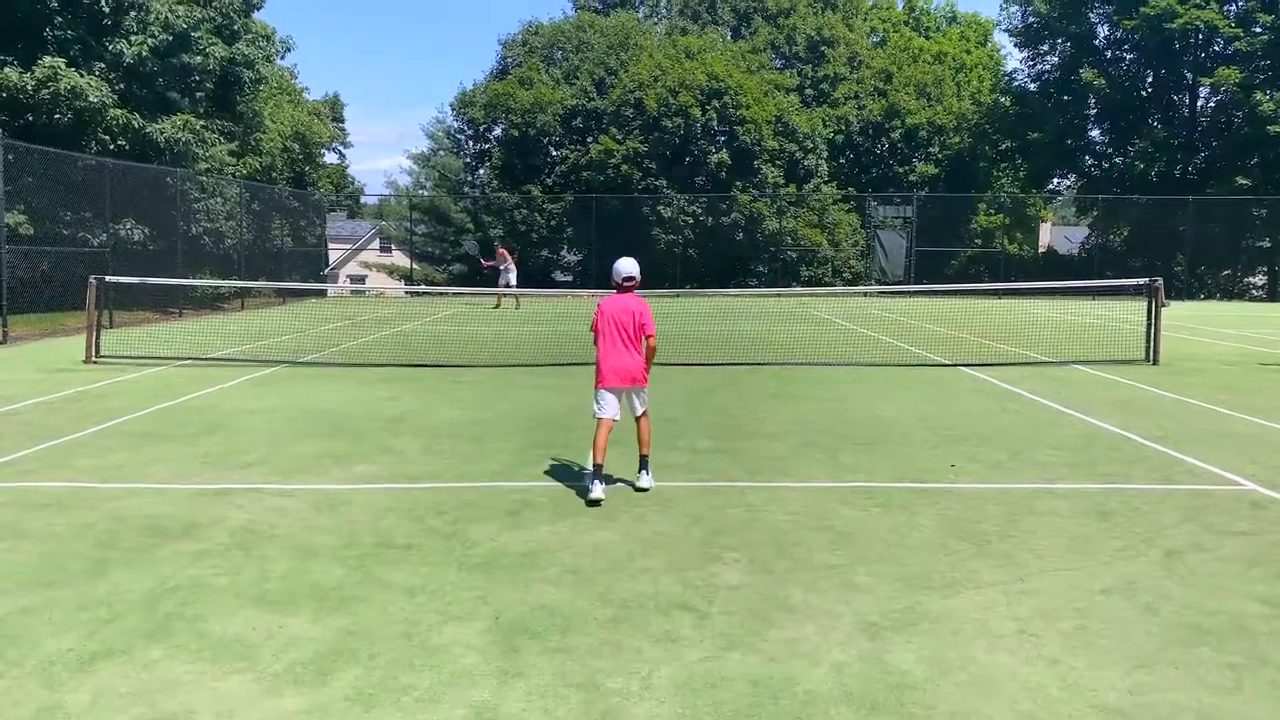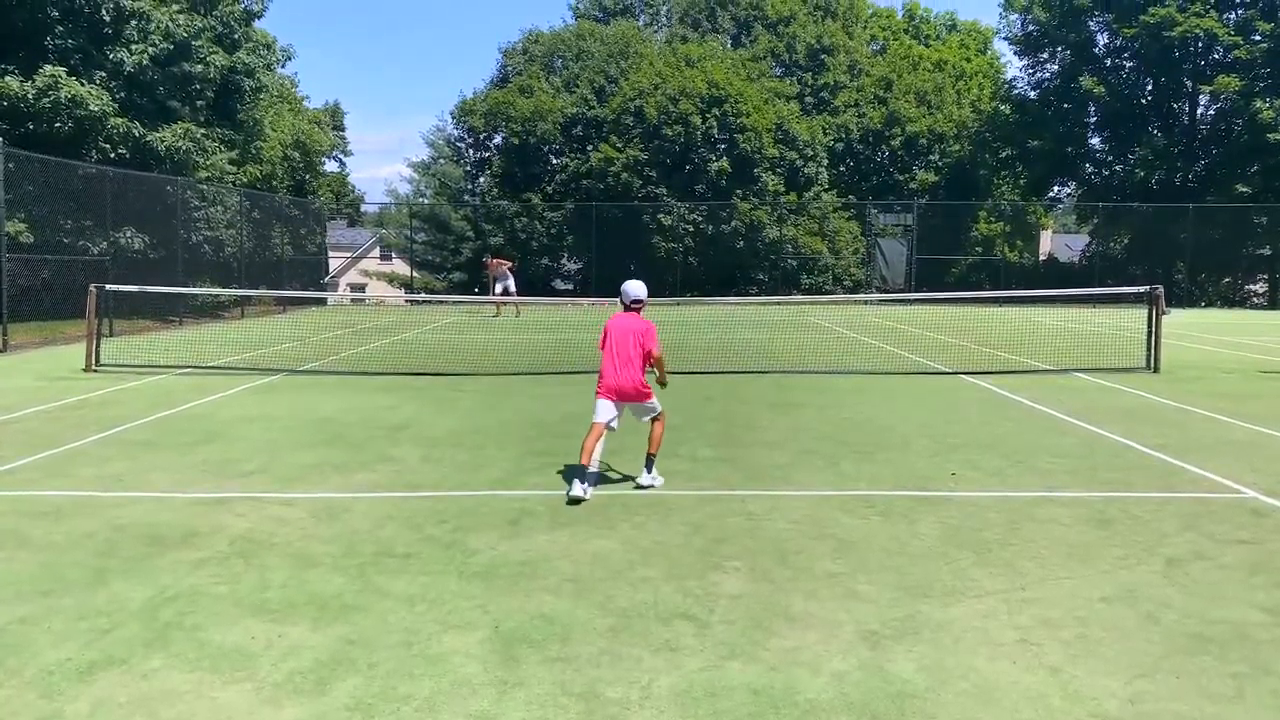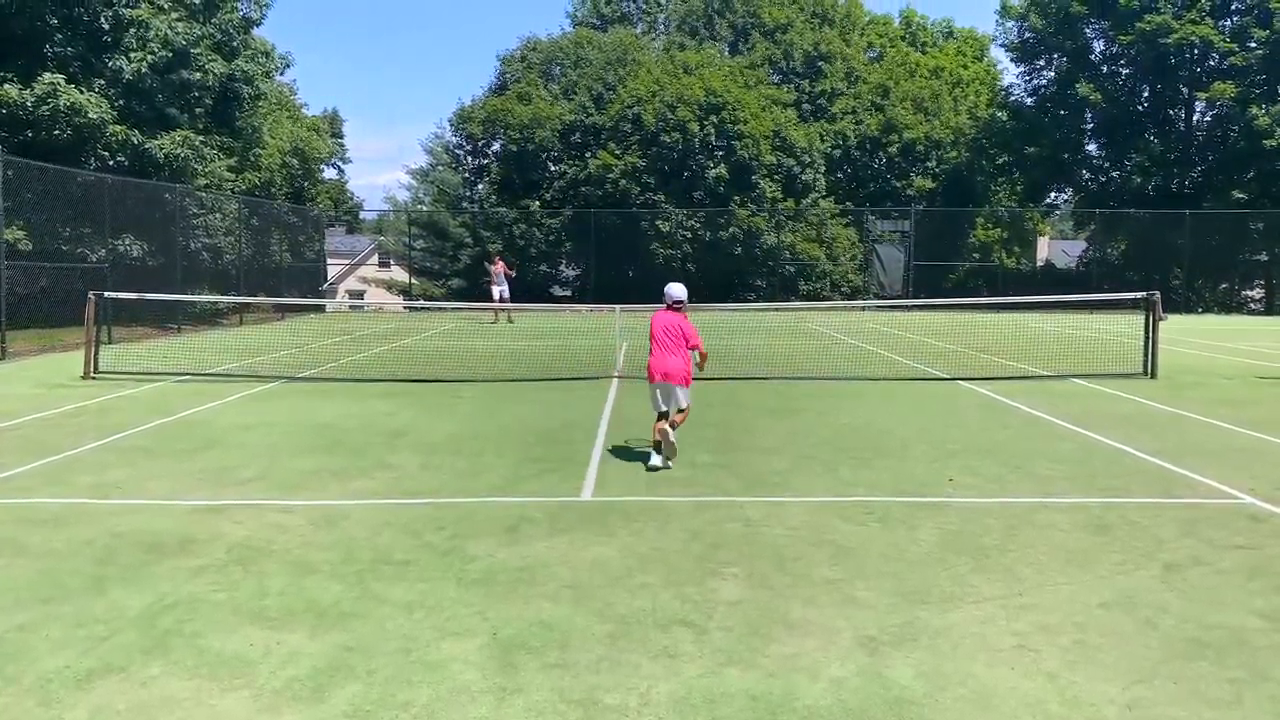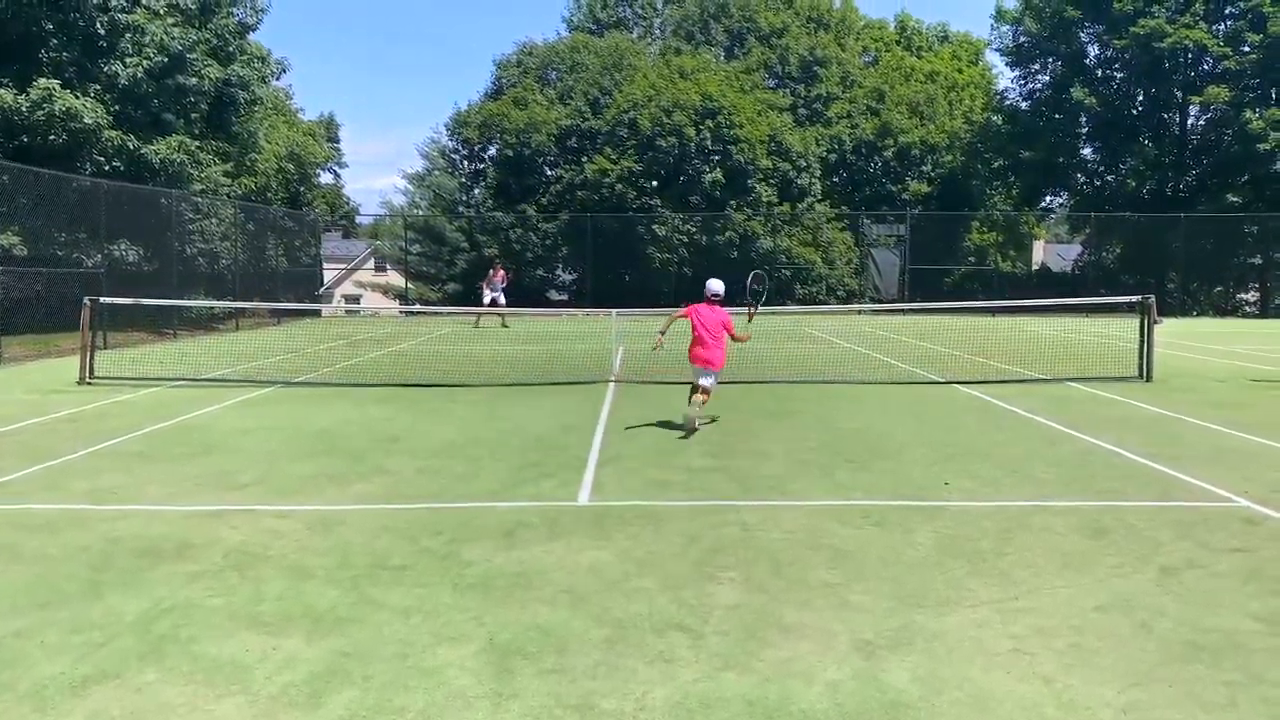
dt=0.5s
person 1, frame 1
left shoulder: (602, 305)
right shoulder: (642, 306)
left elbow: (597, 342)
right elbow: (651, 344)
right wrist: (646, 368)
left hip: (608, 372)
right hip: (635, 372)
left knee: (604, 424)
right knee: (642, 416)
left ankle: (596, 481)
right ankle: (644, 472)
person 1, frame 2
left shoulder: (611, 323)
right shoulder: (646, 326)
right elbow: (656, 355)
right wrist: (662, 375)
left hip: (608, 385)
right hip: (635, 385)
left knee: (596, 429)
right knee: (658, 417)
left ankle: (580, 481)
right ankle: (648, 472)
person 1, frame 3
left shoulder: (656, 317)
right shoulder: (685, 323)
right elbow: (702, 351)
right wrist: (702, 364)
left hip: (657, 371)
right hip: (679, 372)
left knee: (662, 414)
right knee: (682, 411)
left ankle: (656, 455)
right ankle: (670, 429)
person 1, frame 4
left shoulder: (696, 309)
right shoulder: (724, 315)
left elbow: (674, 315)
right elbow: (735, 338)
left wrist: (661, 334)
right wrist: (745, 337)
left hip: (697, 356)
right hip: (715, 359)
left knee: (696, 386)
right knee: (705, 393)
left ankle: (692, 414)
right ankle: (696, 404)
